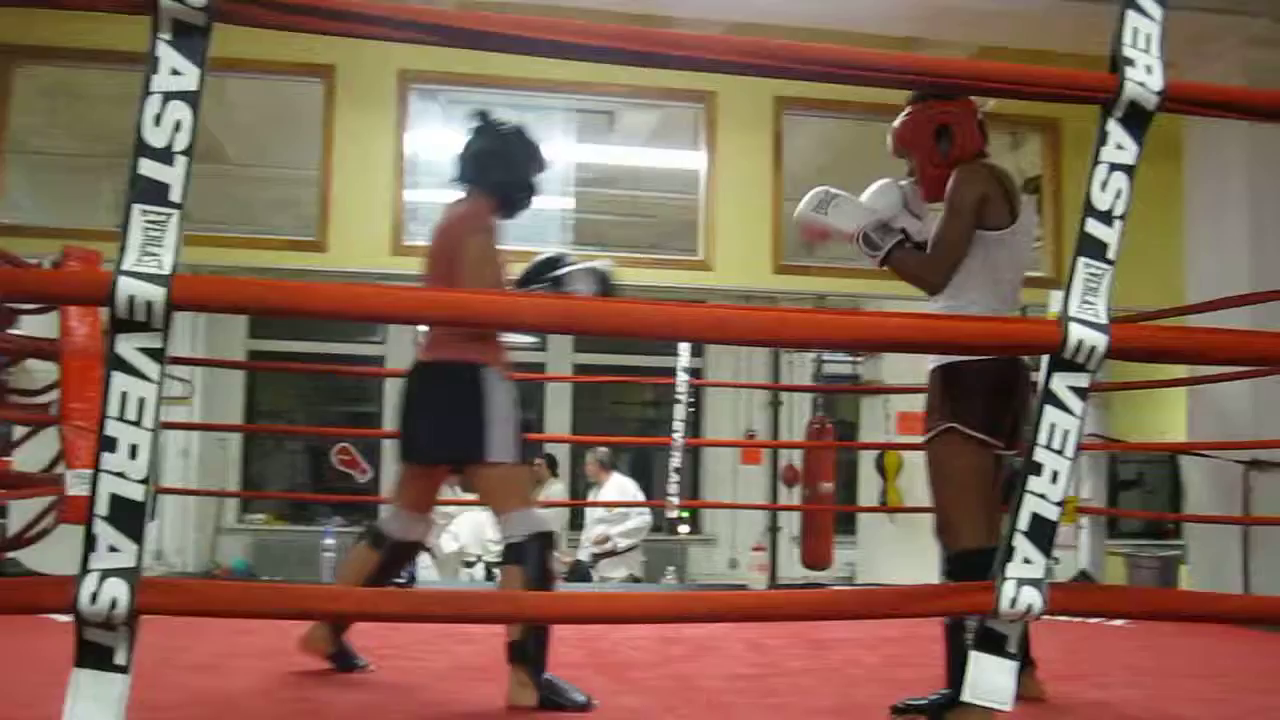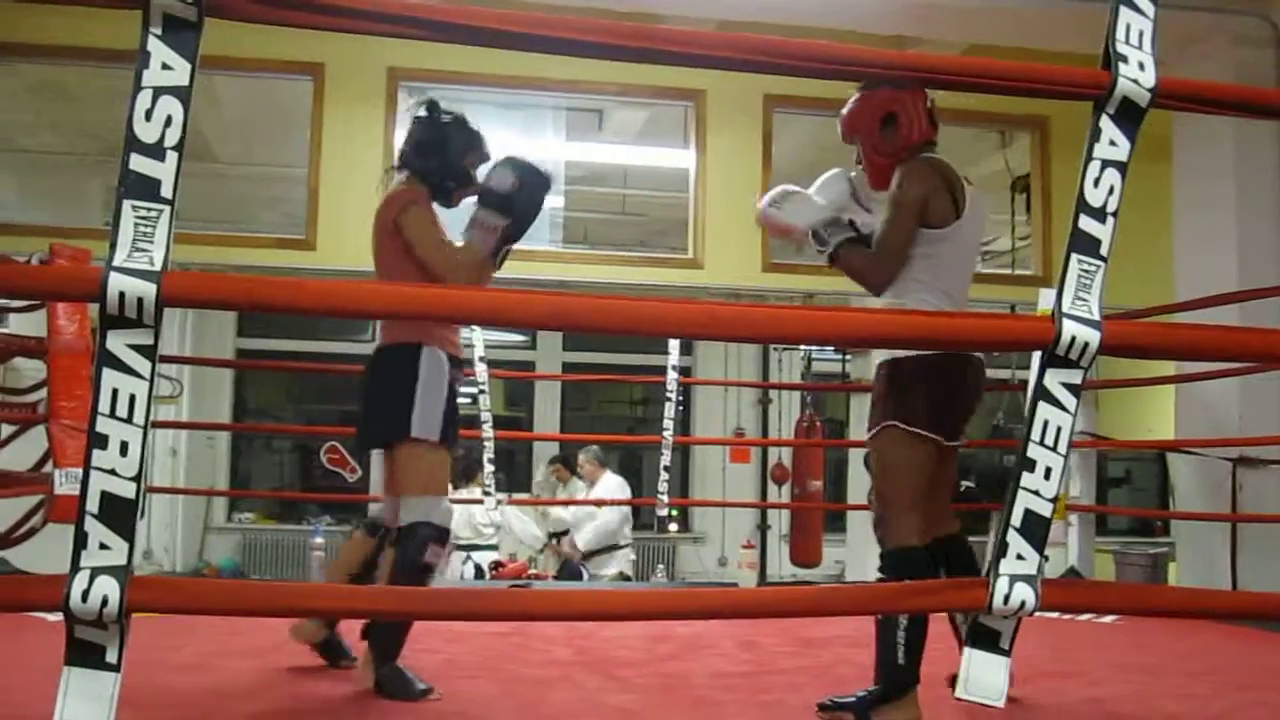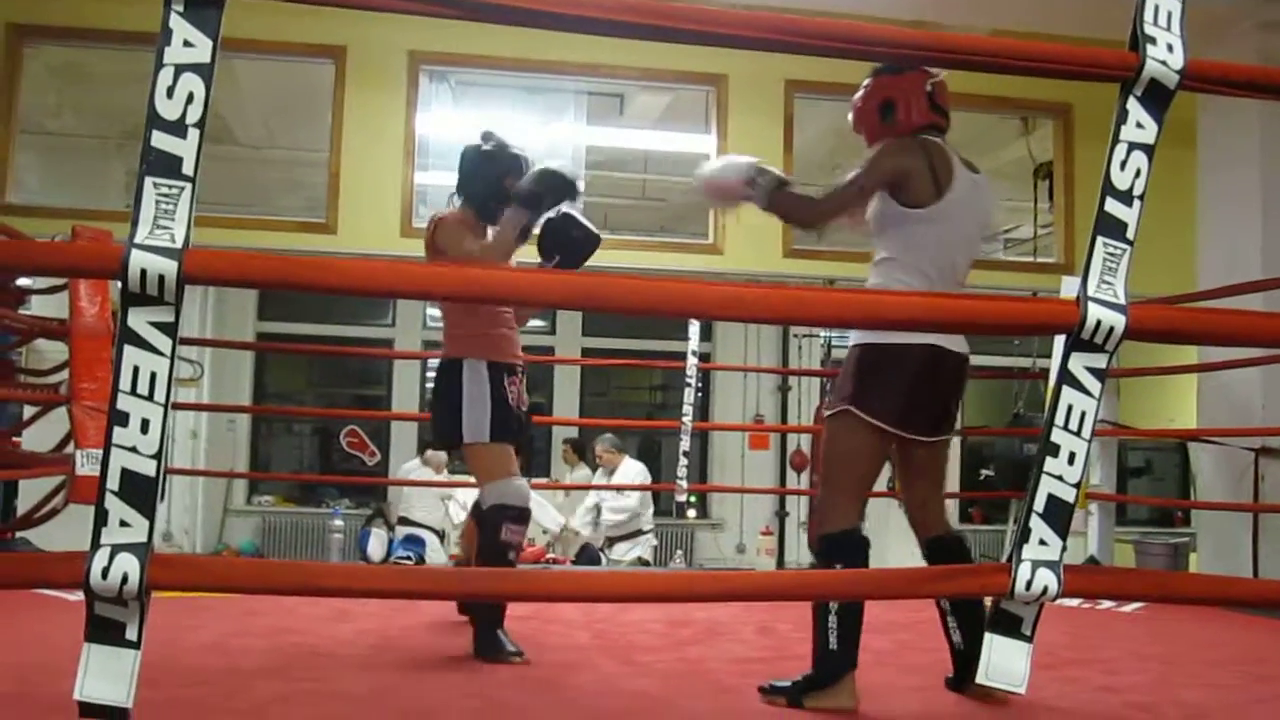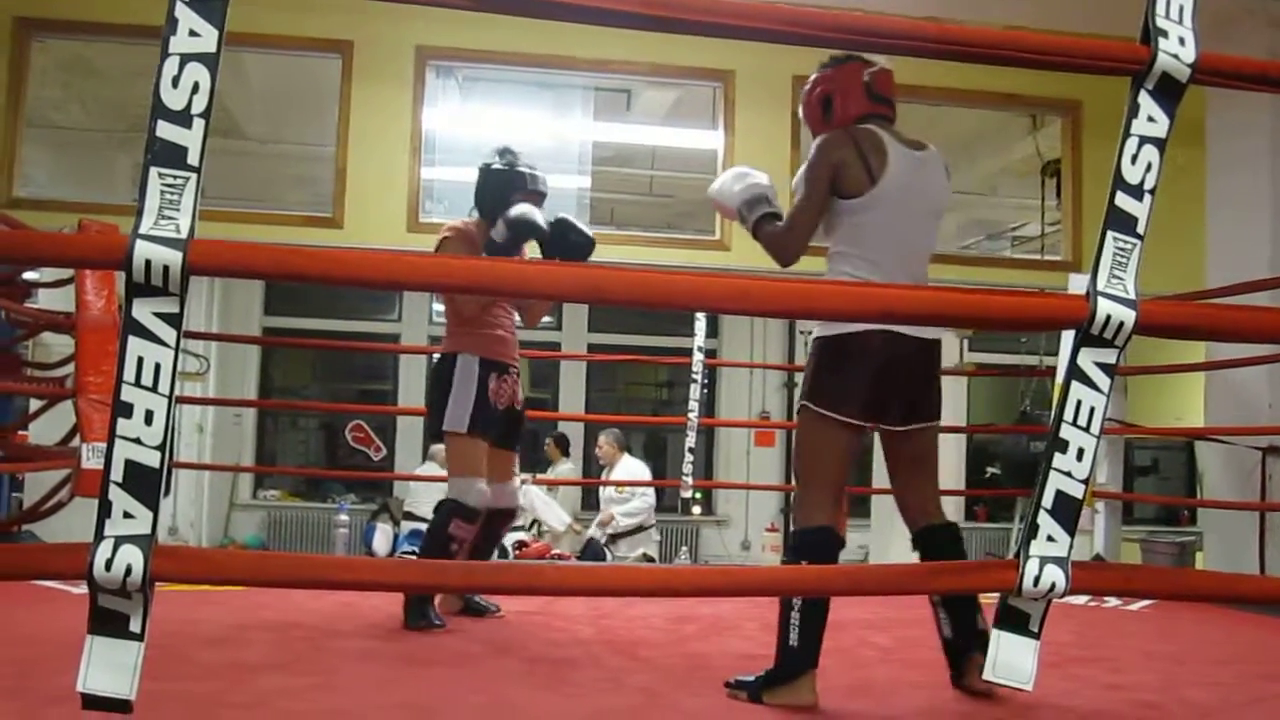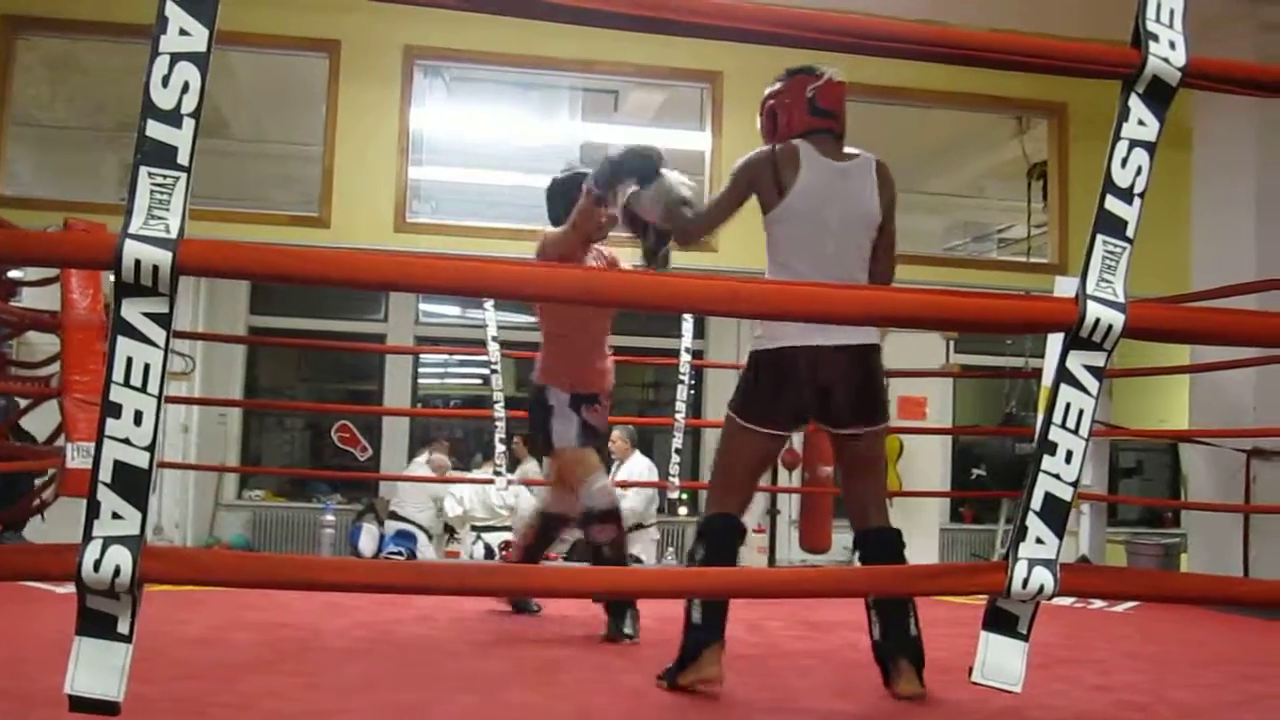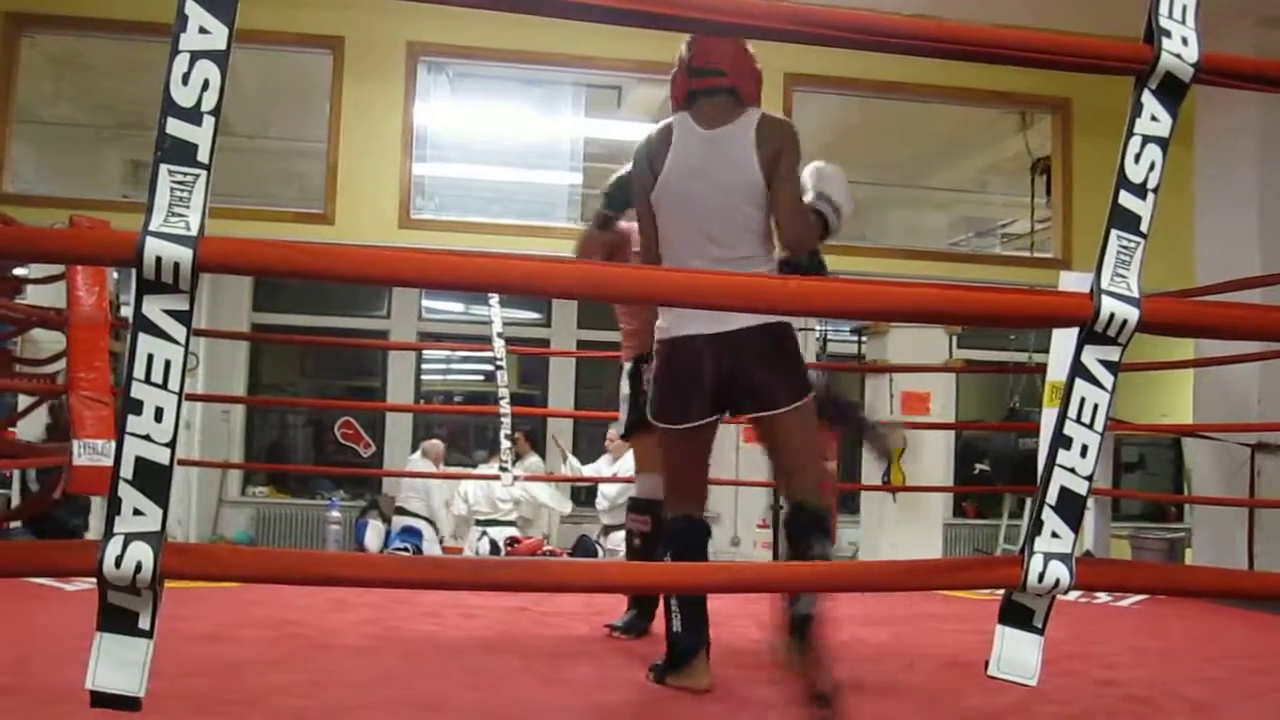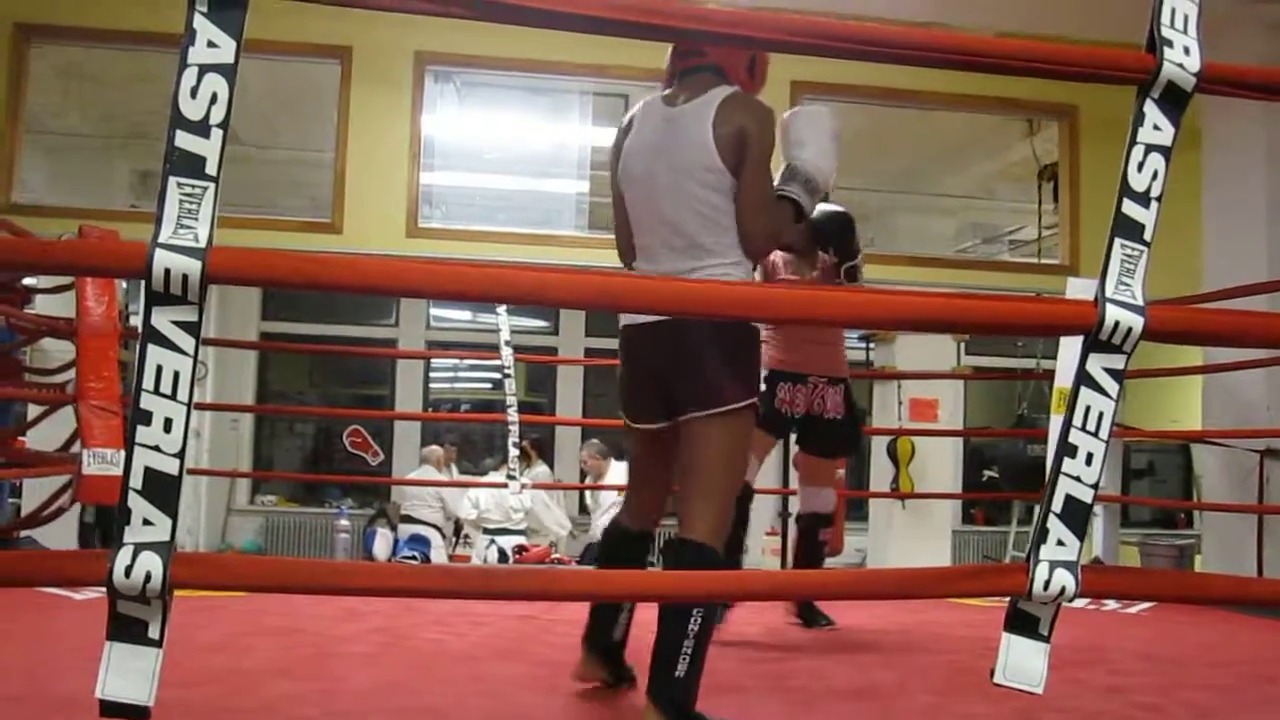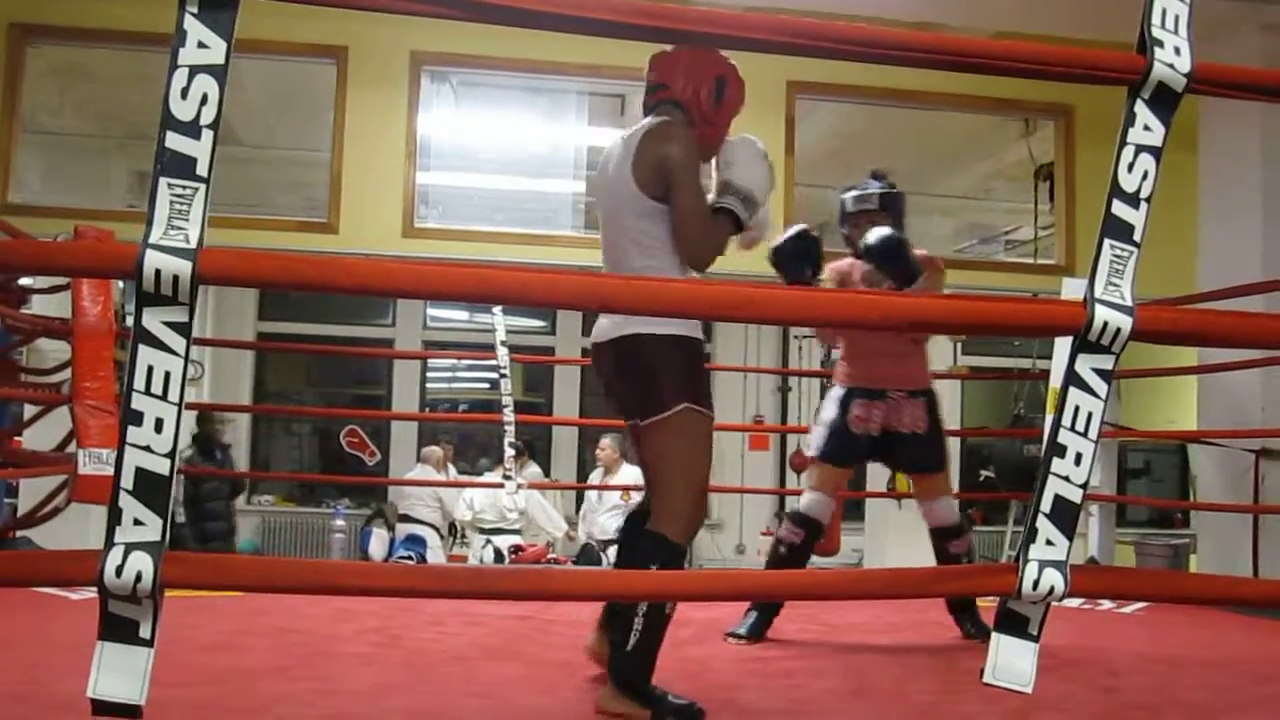
dt=0.7s
person 1, frame 1
left shoulder: (973, 178)
right shoulder: (1005, 196)
left elbow: (936, 278)
left wrist: (865, 228)
right wrist: (911, 229)
left hip: (972, 368)
right hip: (997, 369)
left knee: (960, 529)
right knee: (982, 529)
right ankle: (1014, 668)
person 1, frame 2
left shoulder: (918, 173)
right shoulder: (961, 188)
left elbow: (878, 275)
left wrist: (818, 225)
right wrist: (860, 222)
left hip: (920, 363)
right hip: (953, 364)
left knee: (898, 527)
right knee: (935, 523)
person 1, frame 3
left shoulder: (904, 153)
right shoulder: (976, 183)
left elbow: (812, 214)
left wrist: (749, 179)
left hip: (891, 348)
right hip: (944, 355)
left knee: (835, 509)
right knee: (929, 516)
left ankle: (835, 675)
right ankle: (975, 663)
person 1, frame 4
left shoulder: (840, 147)
right shoulder: (933, 162)
left elbow: (788, 249)
left wrist: (750, 204)
left hip: (852, 338)
right hip: (918, 343)
left knee: (816, 506)
right knee: (924, 506)
left ankle: (795, 672)
right ankle: (972, 654)
person 1, frame 5
left shoulder: (768, 163)
right shoulder: (877, 174)
left elbow: (698, 227)
right elbow: (881, 279)
left wrist: (650, 209)
left hip: (784, 355)
right hip: (856, 356)
left knee: (724, 501)
right knee: (869, 513)
left ankle: (702, 648)
right ankle: (903, 662)
person 1, frame 6
left shoulder: (656, 144)
right shoulder: (774, 133)
left elbow: (652, 259)
right elbow: (795, 243)
right wrist: (824, 210)
left hip: (683, 342)
right hip: (760, 336)
left knee: (684, 505)
right knee: (809, 493)
left ankle: (688, 655)
right ankle: (804, 638)
person 1, frame 7
left shoulder: (634, 123)
right shoulder: (746, 114)
left elbow: (629, 252)
right elbow: (760, 239)
right wrist: (803, 184)
left hip: (643, 332)
right hip: (716, 330)
left knee: (643, 502)
right knee: (705, 522)
left ankle: (599, 651)
person 1, frame 8
left shoulder: (621, 149)
right shoulder: (674, 140)
right elbow: (698, 251)
right wrist: (738, 199)
left hip: (617, 340)
right hip: (659, 341)
left knee: (665, 495)
right knee: (679, 514)
left ankle: (614, 627)
person 2, frame 1
left shoulder: (458, 219)
right shoulder: (476, 222)
left hip: (435, 380)
right hip: (467, 382)
left knee: (405, 522)
right knee: (525, 527)
left ankle: (325, 631)
right ankle: (529, 674)
person 2, frame 2
left shoulder: (416, 211)
right shoulder: (408, 202)
left elbow: (461, 289)
right elbow: (458, 276)
left wrist: (504, 231)
right wrist: (494, 209)
left hip: (408, 367)
right hip: (417, 363)
left knee: (399, 512)
right knee: (427, 517)
left ankle: (322, 615)
right ankle: (381, 657)
person 2, frame 3
left shoulder: (496, 236)
right shoulder: (447, 226)
left elbow: (516, 313)
right elbow: (478, 266)
left wrist: (557, 265)
right wrist: (524, 209)
left hip: (506, 375)
right hip: (472, 374)
left knee: (500, 499)
right knee: (509, 500)
right ankle: (488, 627)
person 2, frame 4
left shoulder: (515, 248)
right shoulder: (458, 237)
left elbow: (532, 315)
right elbow: (467, 306)
left wrist: (560, 264)
right wrist: (496, 251)
left hip: (503, 375)
right hip: (467, 370)
left knee: (502, 500)
right knee: (469, 494)
right ankle: (419, 597)
person 2, frame 5
left shoulder: (604, 258)
right shoulder: (555, 248)
right elbow: (573, 231)
right wrist: (602, 186)
left hip: (594, 395)
right hip: (560, 395)
left knee: (563, 501)
right knee: (600, 498)
right ankle: (620, 607)
person 2, frame 6
right shoulder: (621, 236)
right elbow: (585, 256)
right wrist: (609, 208)
right hip: (644, 360)
right knee: (650, 479)
right ankle: (641, 603)
person 2, frame 7
left shoulder: (836, 260)
right shoulder: (770, 259)
left wrist: (845, 257)
left hip: (827, 385)
right hip: (776, 379)
left knee: (819, 493)
left ankle: (802, 598)
person 2, frame 8
left shoulder: (924, 265)
right shoulder: (841, 272)
left elbow: (923, 330)
right elbow: (829, 333)
left wrist: (906, 279)
right wrist: (800, 282)
left hip: (911, 401)
right hip: (855, 397)
left knee: (941, 505)
right knee: (816, 499)
left ankle: (963, 607)
right ankle: (762, 607)
